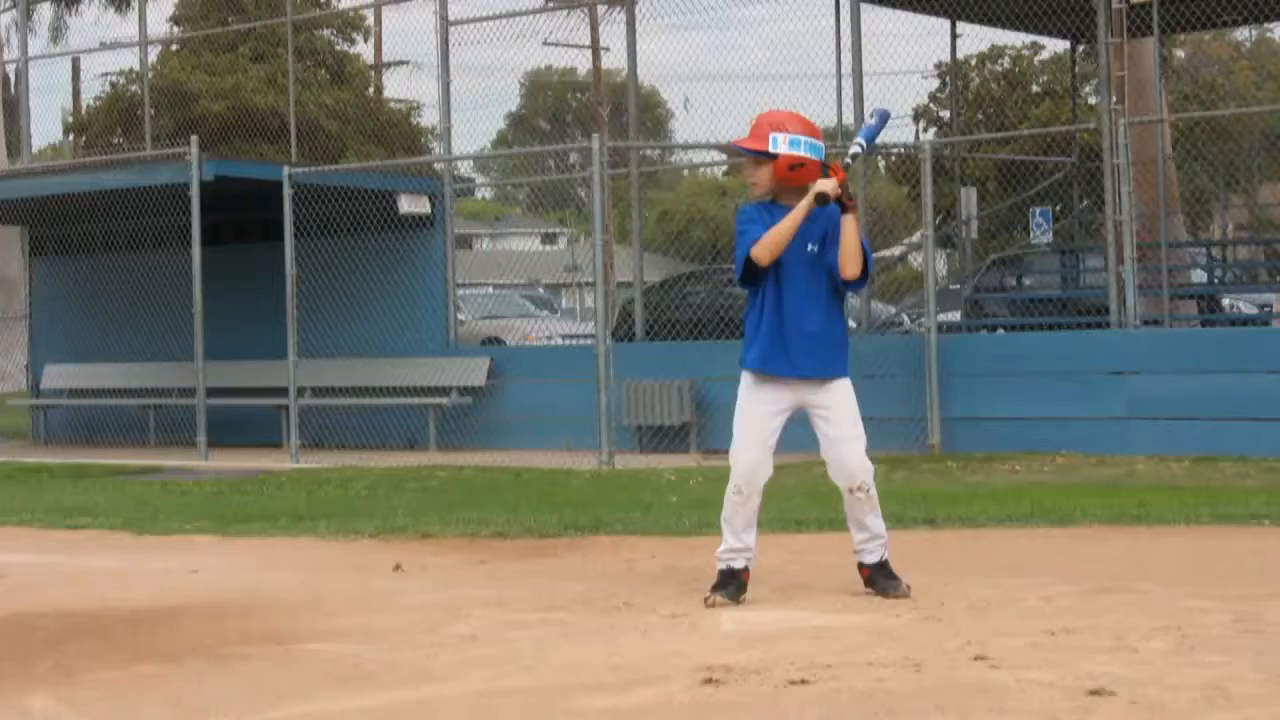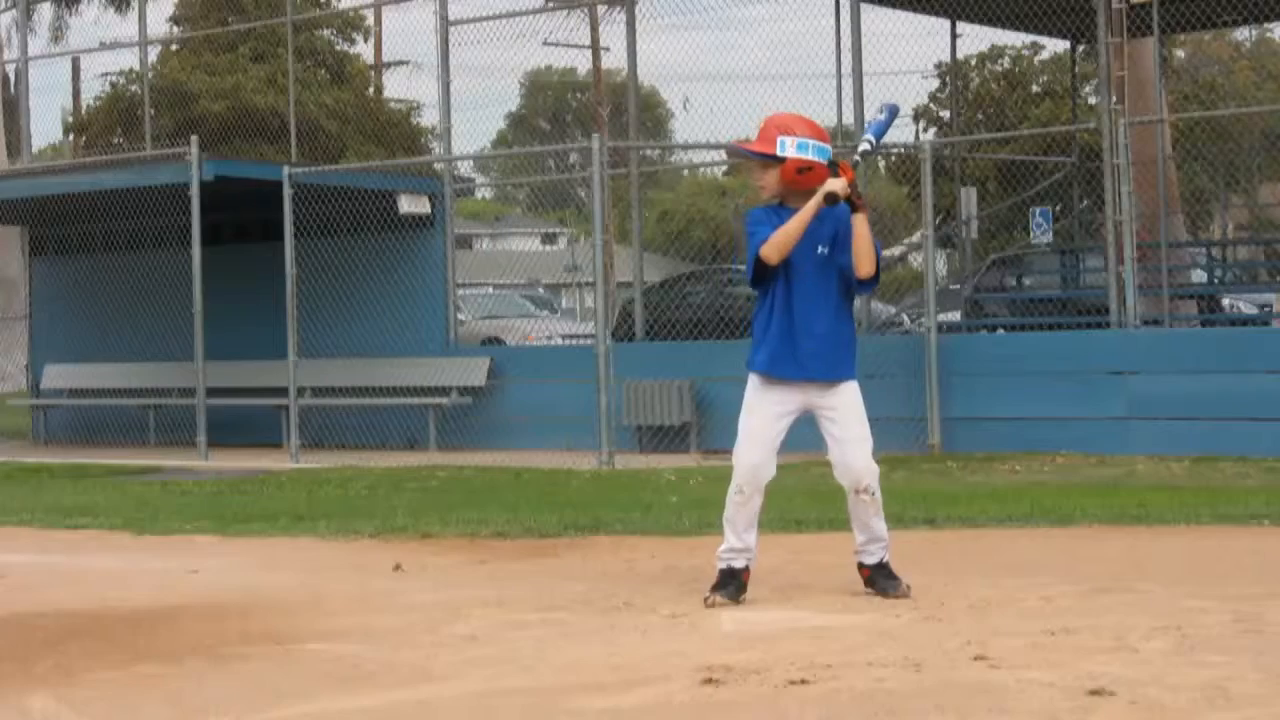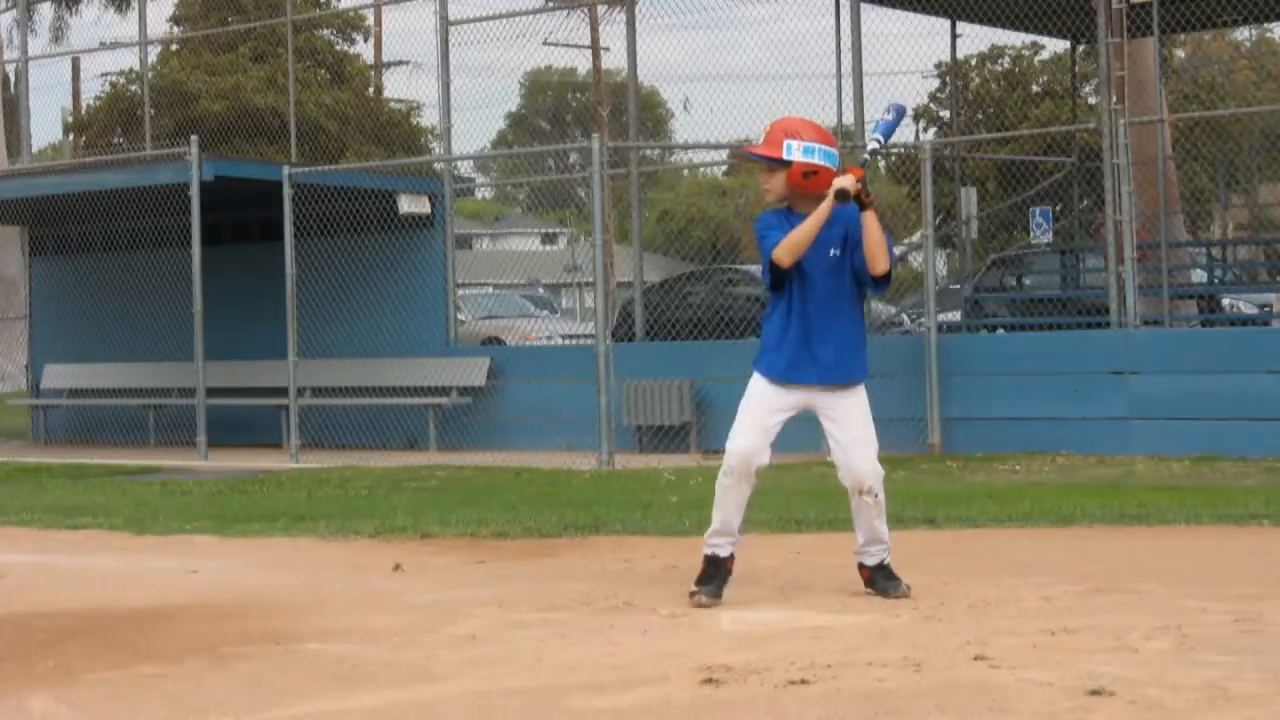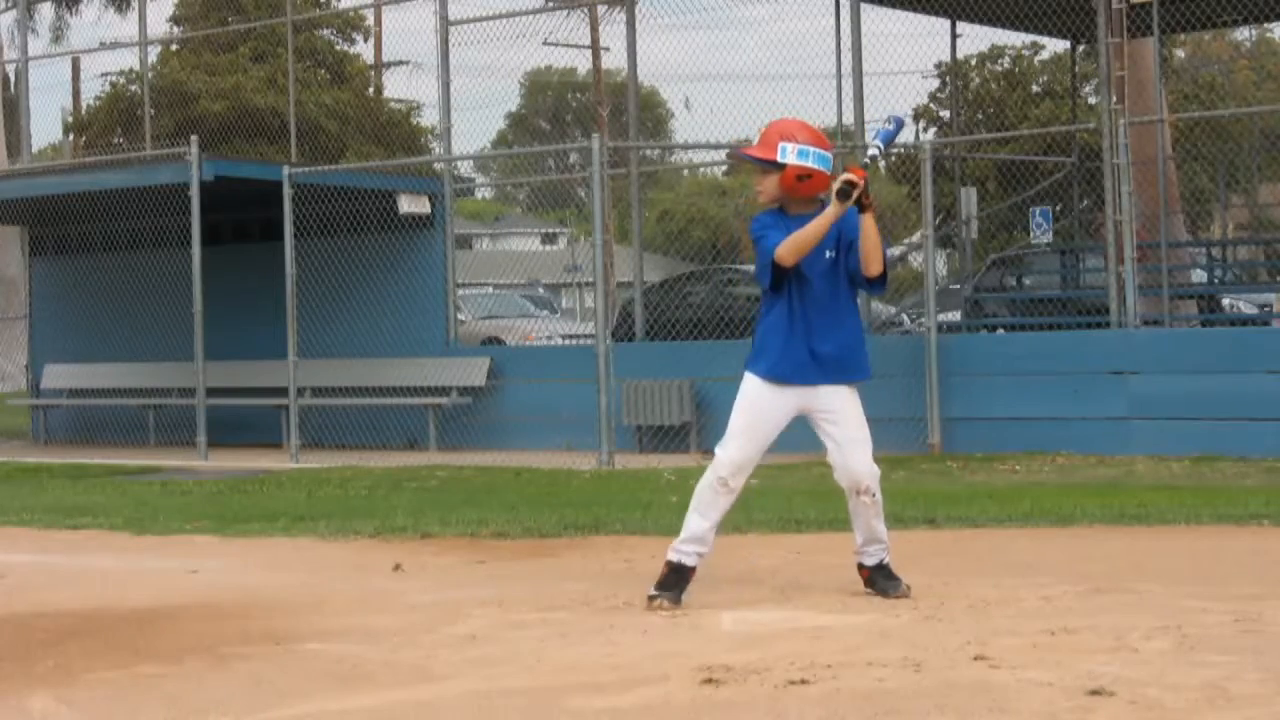
dt=0.3s
person 1, frame 1
left shoulder: (833, 218)
right shoulder: (752, 215)
left elbow: (851, 272)
right elbow: (761, 255)
left wrist: (845, 207)
right wrist: (808, 201)
left hip: (826, 368)
right hip: (765, 367)
left knee: (853, 467)
right knee: (746, 469)
left ankle: (874, 561)
right ankle: (733, 567)
person 1, frame 2
left shoulder: (840, 219)
right shoulder: (761, 218)
left elbow: (865, 271)
right elbow: (771, 254)
left wrist: (856, 206)
right wrist: (817, 200)
left hip: (833, 371)
right hip: (773, 370)
left knee: (859, 470)
right knee: (749, 470)
left ankle: (874, 562)
right ankle: (733, 567)
person 1, frame 3
left shoulder: (852, 219)
right shoulder: (770, 223)
left elbow: (879, 268)
right elbow: (783, 257)
left wrist: (867, 203)
right wrist: (829, 203)
left hip: (840, 371)
right hip: (777, 368)
left knee: (863, 471)
right knee: (740, 454)
left ankle: (875, 563)
right ankle: (718, 557)
person 1, frame 4
left shoulder: (847, 223)
right shoulder: (765, 224)
left elbow: (873, 270)
right elbow: (787, 256)
left wrist: (863, 207)
right wrist: (836, 208)
left hip: (834, 374)
right hip: (771, 372)
left knee: (860, 472)
right knee: (729, 464)
left ankle: (874, 562)
right ankle: (681, 562)
